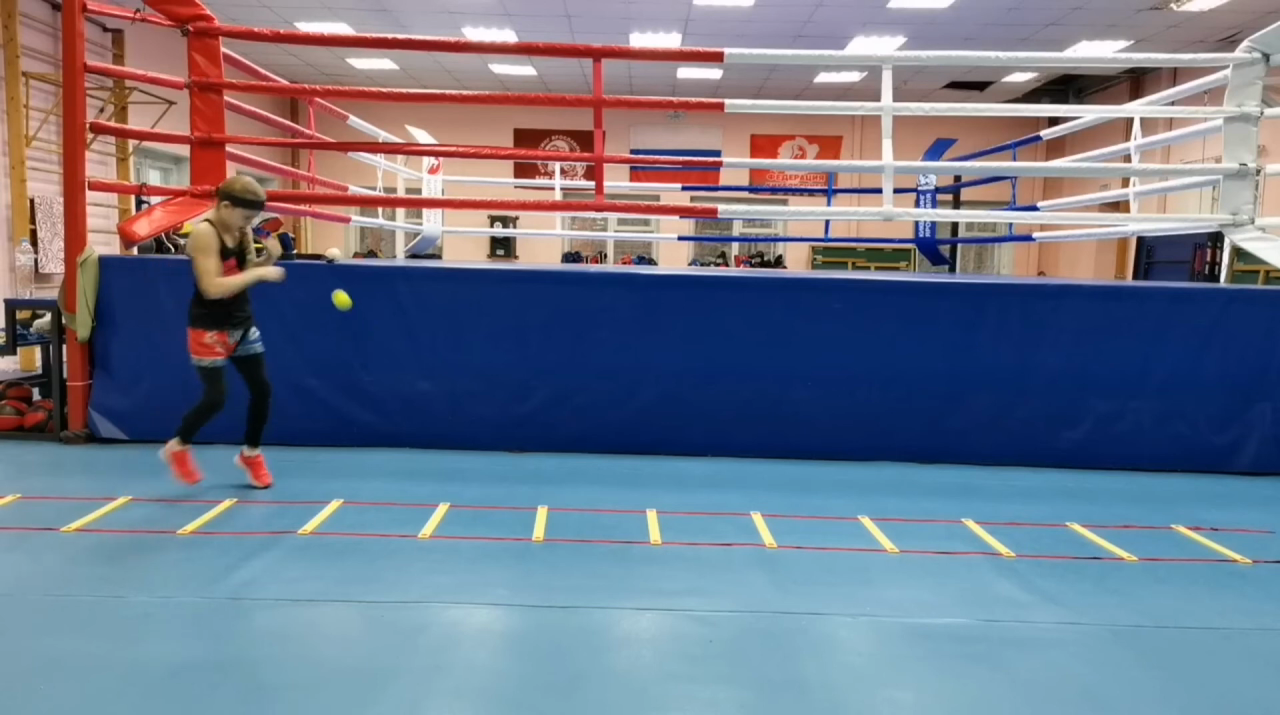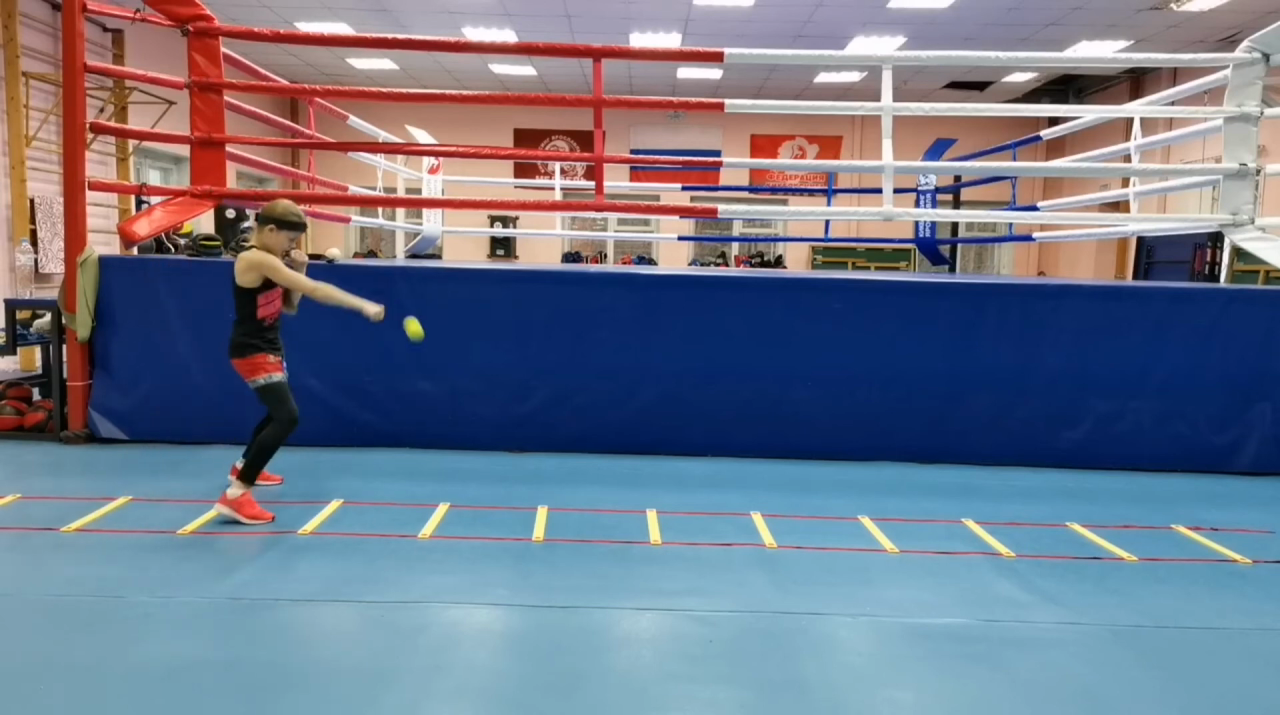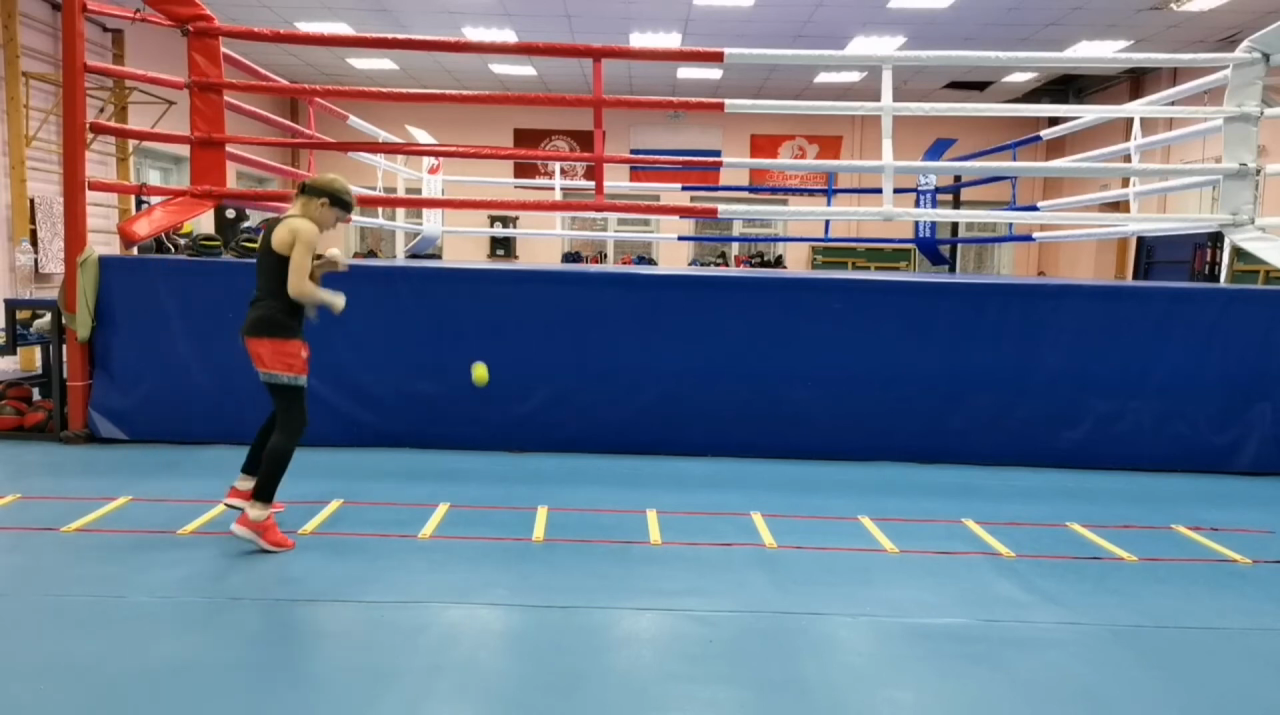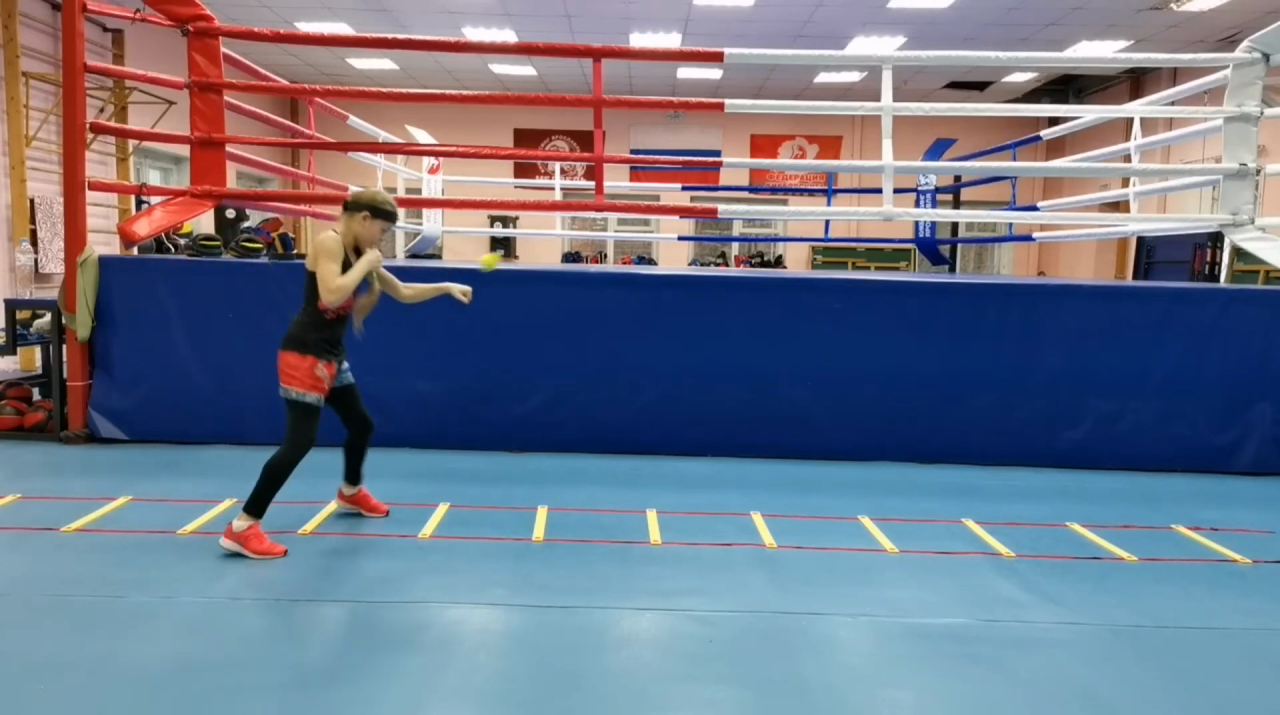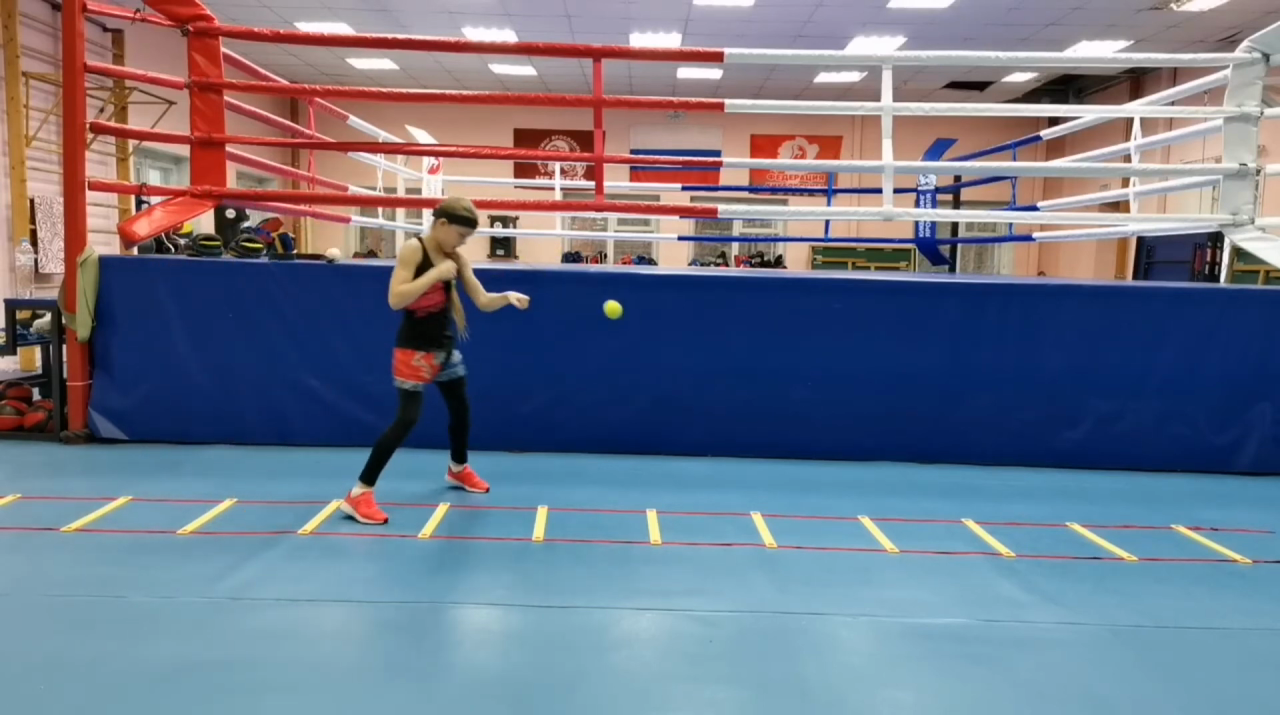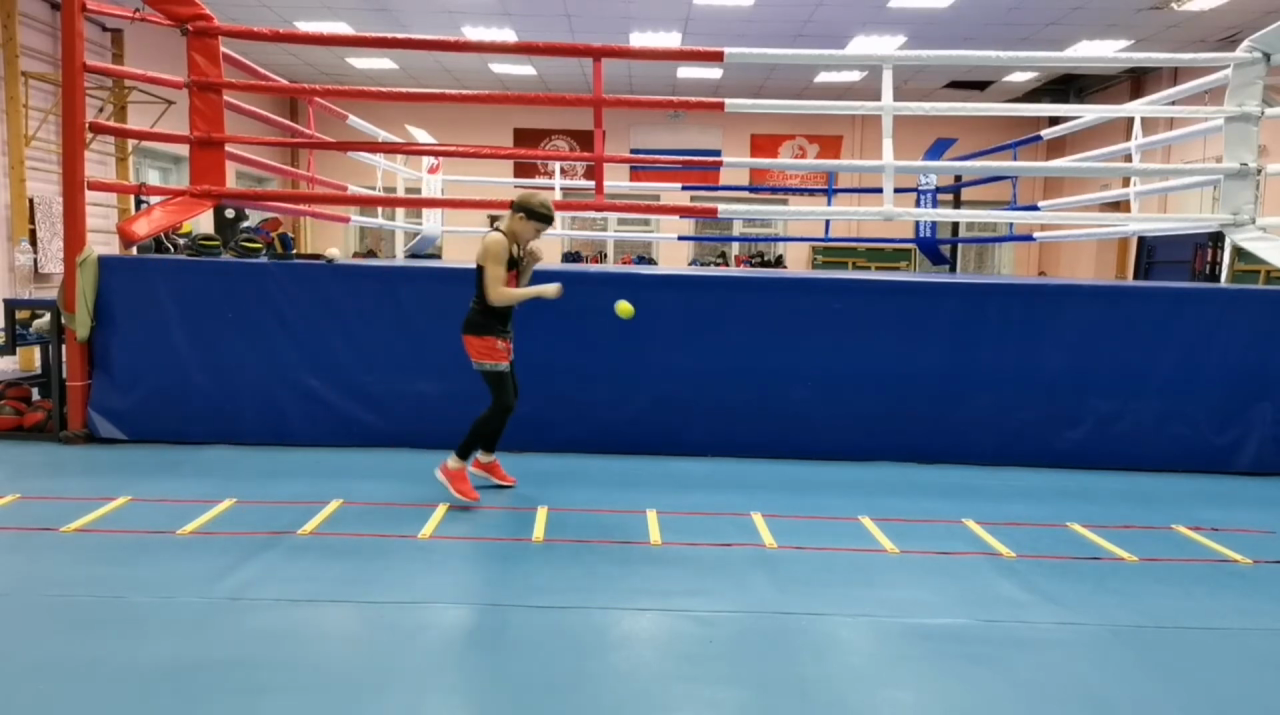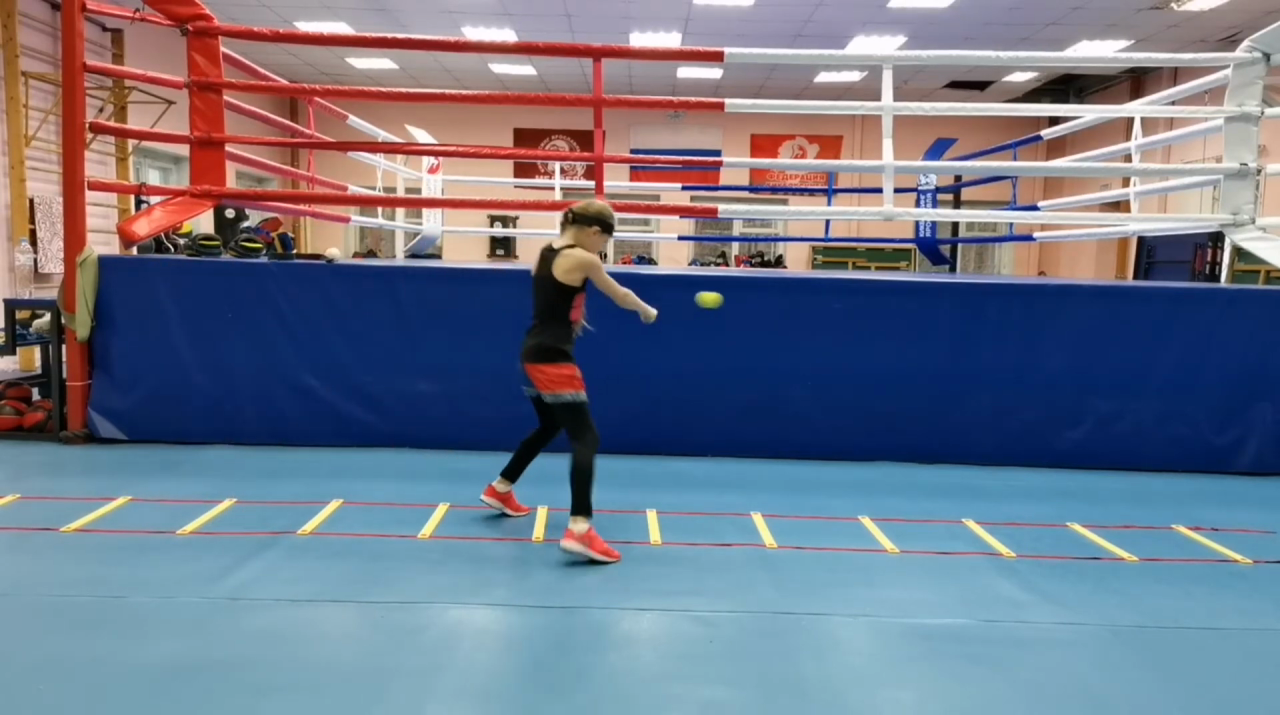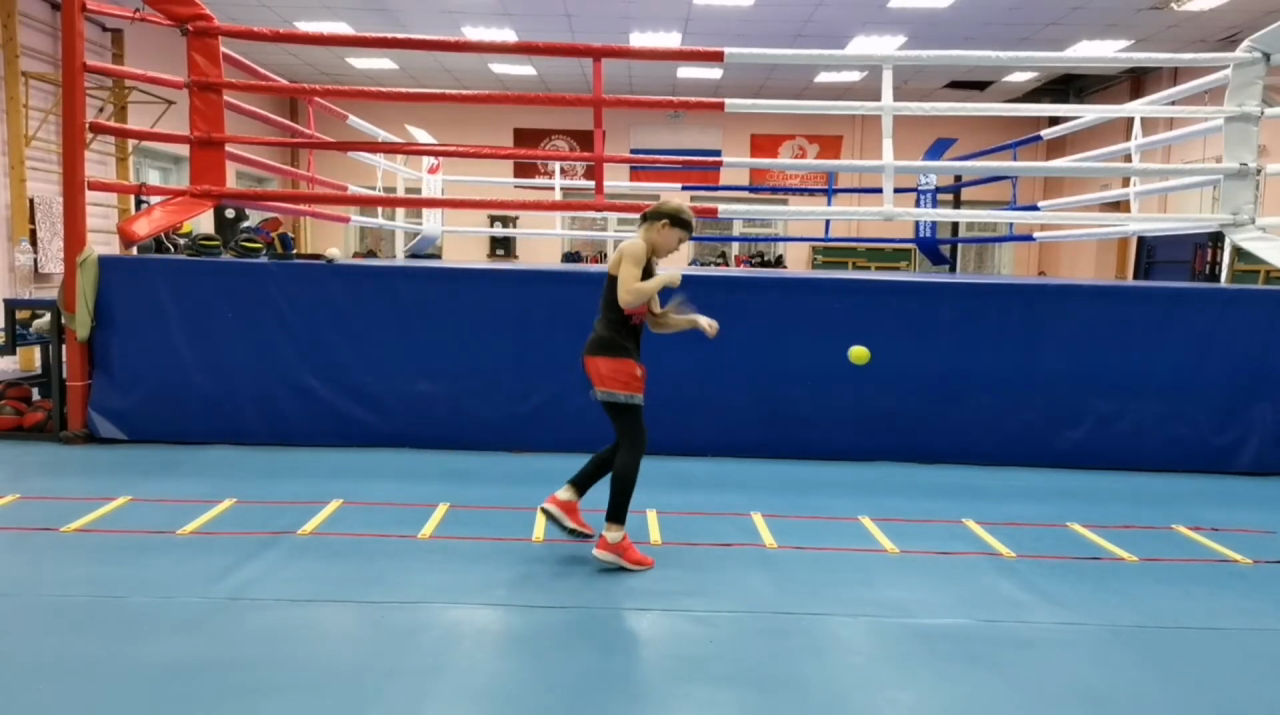
dt=0.5s
person 1, frame 1
left shoulder: (242, 232)
right shoulder: (202, 234)
left elbow: (246, 275)
right elbow: (213, 288)
left wrist: (268, 260)
right wrist: (258, 274)
left hip: (242, 323)
right hip: (209, 327)
left knee: (262, 389)
right knee: (215, 397)
left ankle: (251, 453)
right ankle: (177, 446)
person 1, frame 2
left shoulder: (271, 258)
right shoulder: (256, 260)
left elbow: (290, 305)
right elbow: (313, 290)
left wrist: (299, 270)
right wrist: (363, 305)
left hip: (269, 350)
right hip: (253, 353)
left knee: (281, 413)
right knee: (287, 418)
left ankle: (244, 466)
right ankle: (235, 495)
person 1, frame 3
left shoulder: (281, 227)
right shoulder: (303, 229)
right elbow: (299, 290)
left wrist: (326, 265)
right wrist: (332, 300)
left hip: (261, 330)
right hip: (277, 335)
left knee: (284, 414)
right knee: (293, 423)
left ankle: (247, 488)
right ankle: (257, 514)
person 1, frame 4
left shoulder: (360, 253)
right shoulder: (328, 242)
left elbow: (402, 293)
right elbow: (331, 295)
left wrist: (446, 287)
right wrist: (366, 264)
left hip: (331, 355)
right hip: (305, 353)
left knee: (362, 426)
right knee: (299, 441)
left ankle: (351, 491)
right ankle: (243, 527)
person 1, frame 5
left shoulder: (457, 260)
right shoulder: (412, 249)
left elbow: (483, 302)
right elbow: (395, 300)
left wrist: (507, 298)
right wrist: (435, 274)
left hip: (445, 348)
right hip: (415, 349)
left knee: (461, 410)
right knee: (406, 420)
left ankle: (459, 467)
right ankle: (360, 492)
person 1, frame 6
left shoulder: (515, 243)
right shoulder: (495, 241)
left elbow: (515, 287)
right elbow: (497, 295)
left wrist: (530, 263)
right wrist: (541, 290)
left hip: (500, 332)
right hip: (483, 333)
left knee: (509, 397)
right knee: (503, 403)
left ankle: (485, 459)
right ankle: (454, 465)
person 1, frame 7
left shoulder: (546, 253)
right shoulder: (582, 259)
right elbow: (623, 298)
right wrist: (647, 310)
left hip: (535, 354)
right hip: (552, 359)
left knee: (548, 429)
right knee: (585, 438)
left ankle: (500, 489)
right ankle: (580, 528)
person 1, frame 8
left shoulder: (645, 261)
right shoulder: (633, 247)
left elbow: (655, 321)
right elbow: (628, 298)
left wrist: (696, 319)
right wrist: (664, 279)
left hip: (606, 356)
right hip: (614, 356)
left knee: (626, 444)
right knee: (634, 444)
left ankle: (564, 499)
right ankle: (613, 537)
